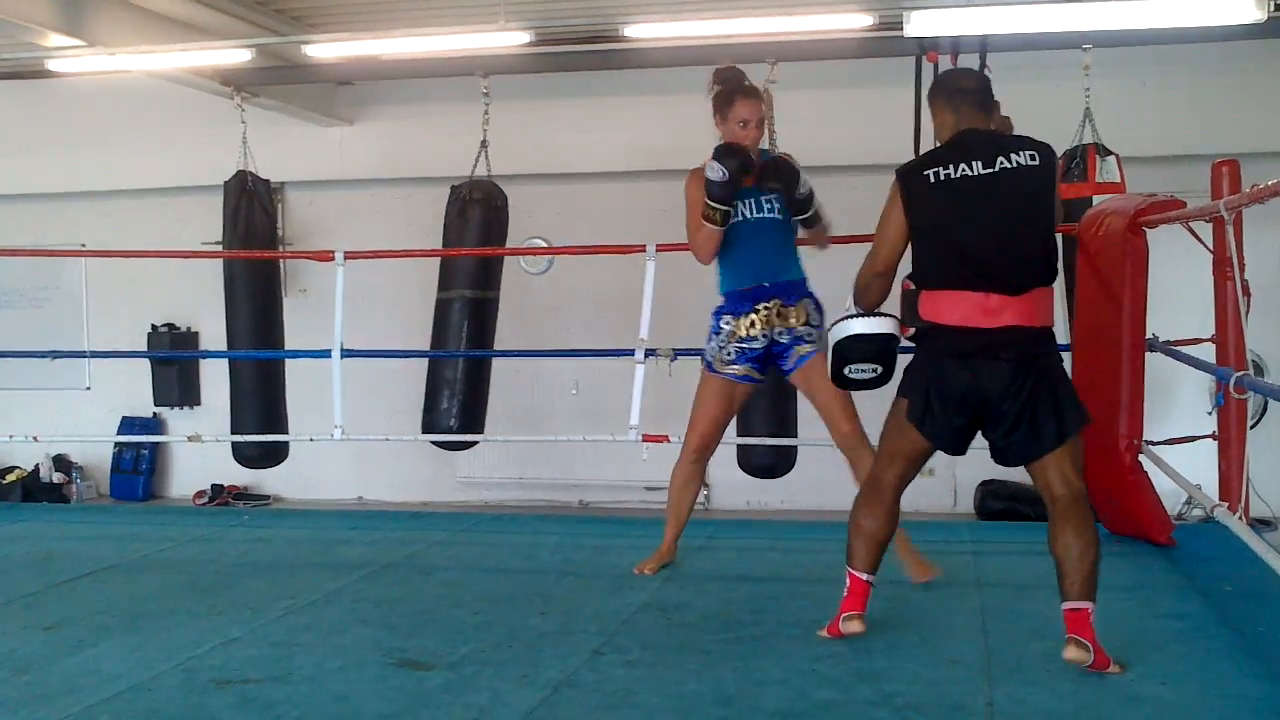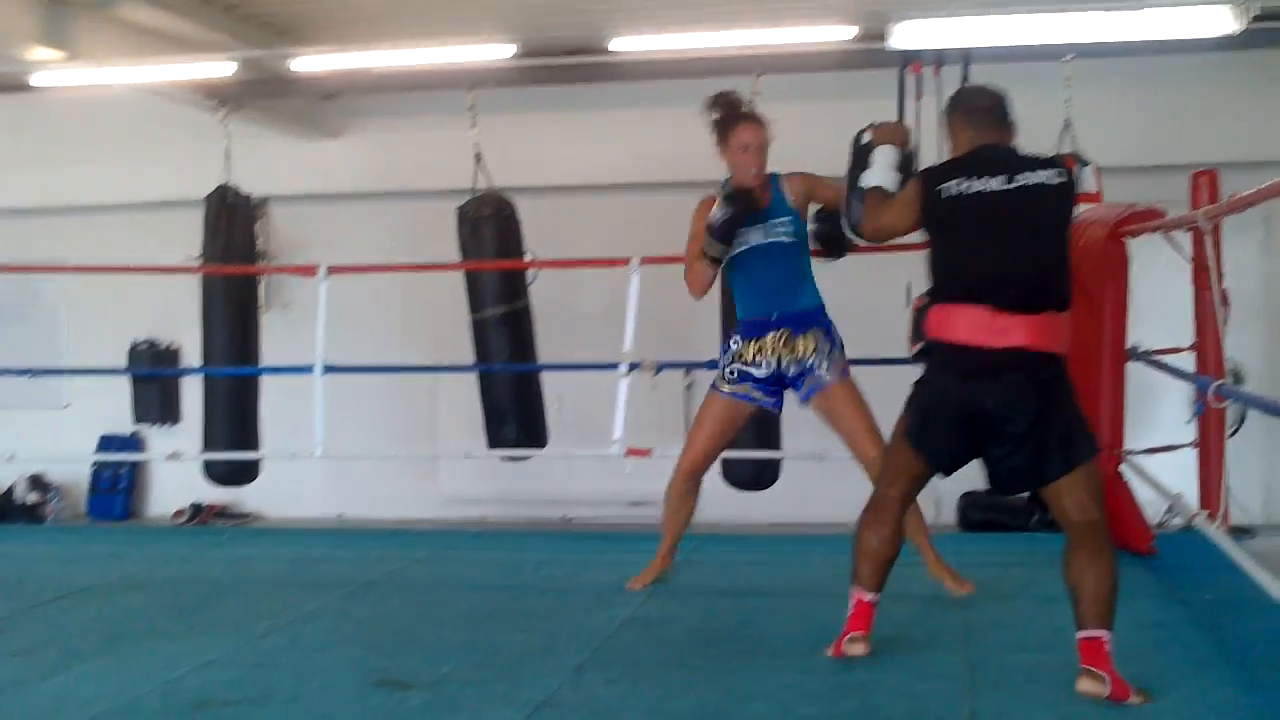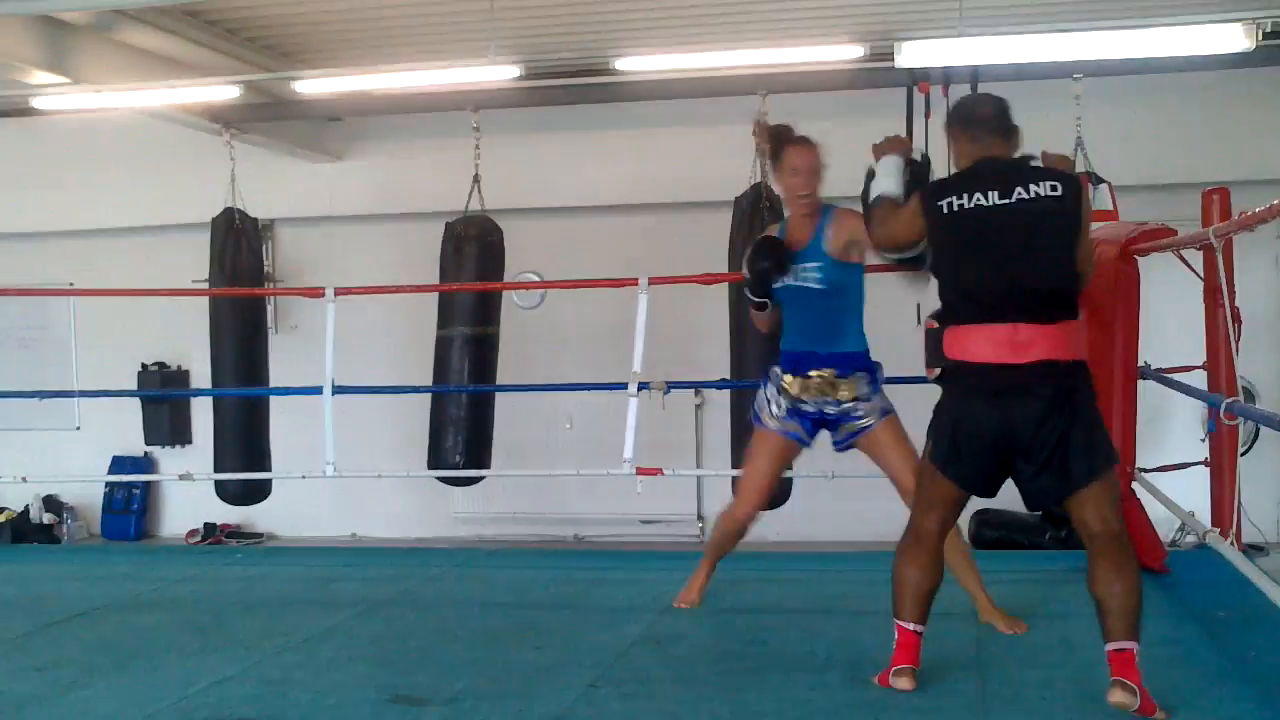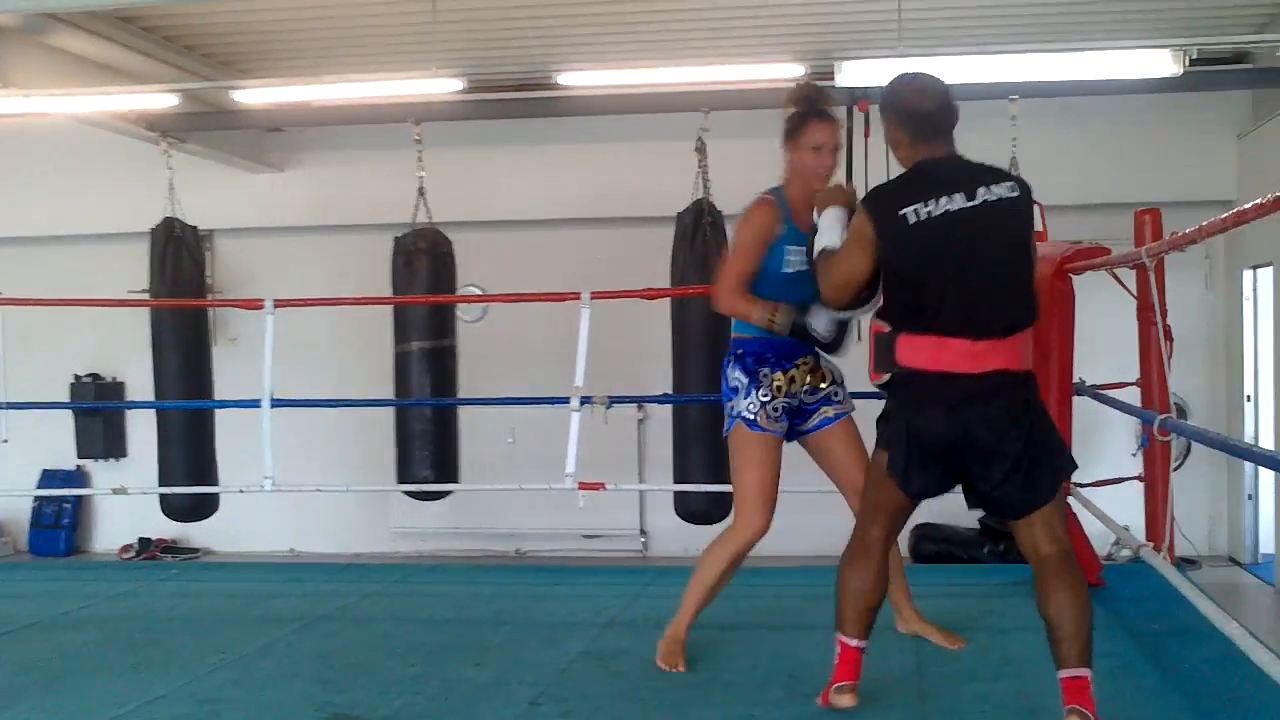
dt=1s
person 1, frame 1
left shoulder: (915, 177)
right shoulder: (1040, 158)
left elbow: (877, 271)
left wrist: (861, 318)
left hip: (944, 352)
right hip: (1022, 352)
left knee: (885, 479)
right knee: (1066, 495)
left ankle: (852, 608)
right ankle: (1081, 632)
person 1, frame 2
left shoulder: (936, 182)
right shoulder: (1057, 180)
left elbow: (870, 224)
left wrist: (880, 154)
left hip: (953, 371)
right hip: (1033, 374)
left knee: (889, 495)
right knee: (1086, 520)
left ankle: (857, 628)
right ankle: (1095, 663)
person 1, frame 3
left shoulder: (934, 199)
right shoulder: (1061, 186)
left elbow: (886, 232)
left wrist: (889, 167)
left hip: (972, 390)
right hip: (1054, 385)
left knee: (926, 525)
right knee: (1104, 531)
left ankle: (903, 661)
person 1, frame 4
left shoulder: (881, 208)
right shoulder: (1011, 192)
left elbow: (835, 290)
left wrist: (834, 238)
left hip: (921, 399)
right hip: (1004, 395)
left knee: (871, 534)
right knee: (1051, 553)
person 2, frame 1
left shoulder: (779, 167)
right shoulder: (706, 174)
left elbow: (818, 237)
right elbow: (703, 252)
left wrist: (799, 199)
right wrist: (716, 192)
left hip: (797, 314)
right hip: (737, 319)
left knee: (852, 435)
right knee: (698, 444)
left ankle: (904, 548)
right ankle: (667, 544)
person 2, frame 2
left shoulder: (794, 188)
right shoulder: (711, 209)
right elbow: (697, 287)
right wrist: (719, 236)
left hip: (810, 342)
right hip: (749, 349)
left knee: (876, 457)
right knee: (691, 462)
left ankle: (935, 565)
right ankle: (662, 558)
person 2, frame 3
left shoulder: (845, 226)
right shoulder: (774, 238)
right elbow: (764, 324)
right wrist: (756, 289)
left hip: (855, 383)
right hip: (791, 384)
left knee: (921, 495)
right knee: (745, 507)
left ankle: (983, 603)
right ankle: (705, 570)
person 2, frame 4
right shoulder: (766, 215)
right elbow: (730, 299)
right wrist: (800, 321)
left hip: (808, 369)
right hip: (756, 374)
left knee: (867, 496)
right knee: (752, 522)
left ankle: (907, 612)
right ankle: (677, 629)
